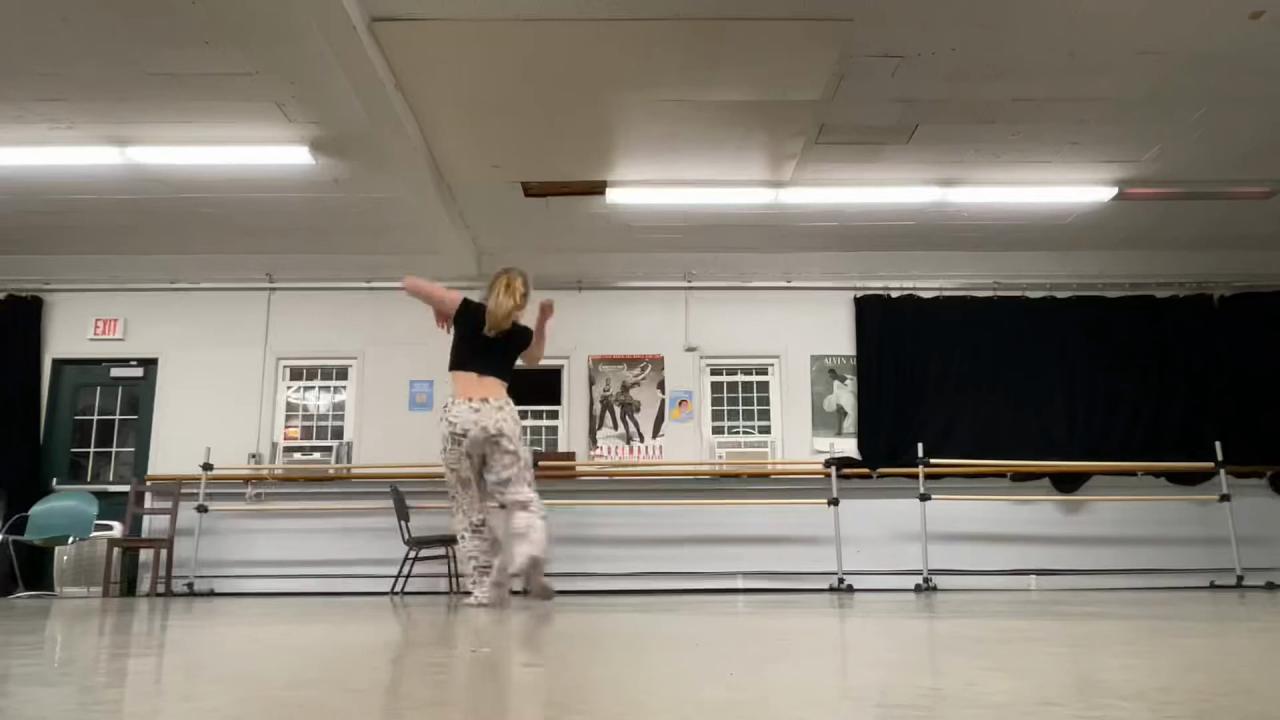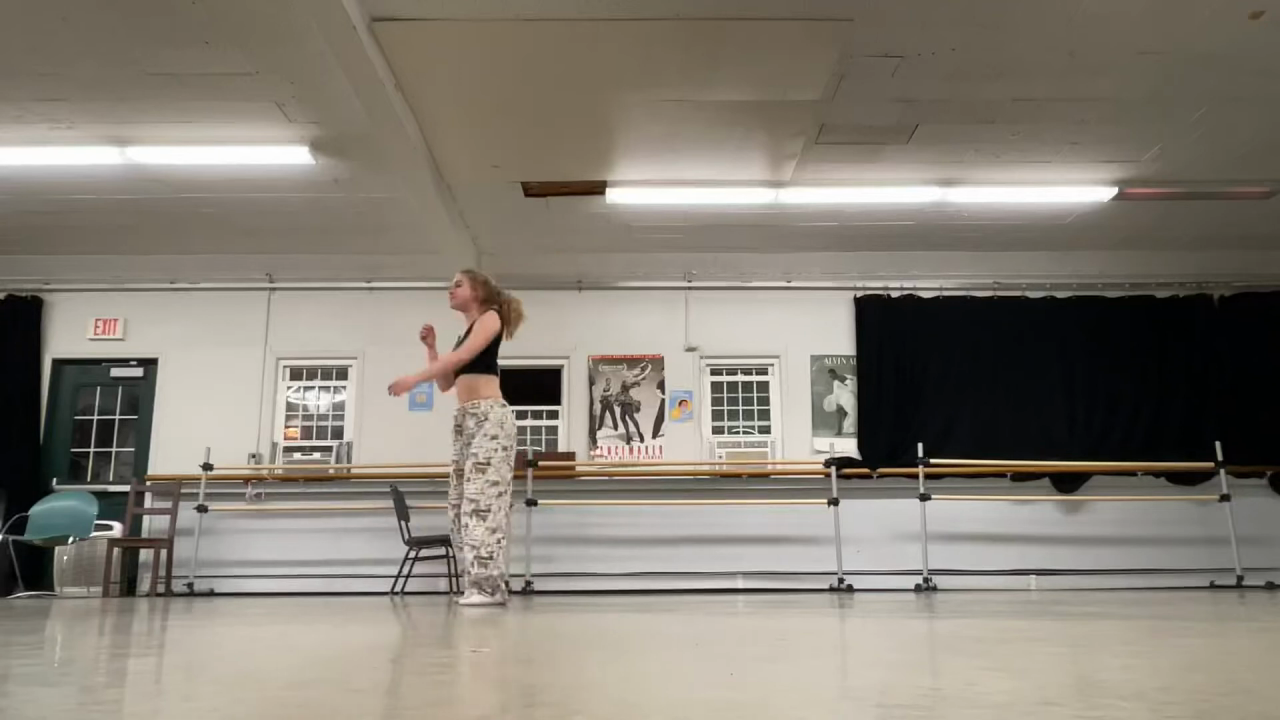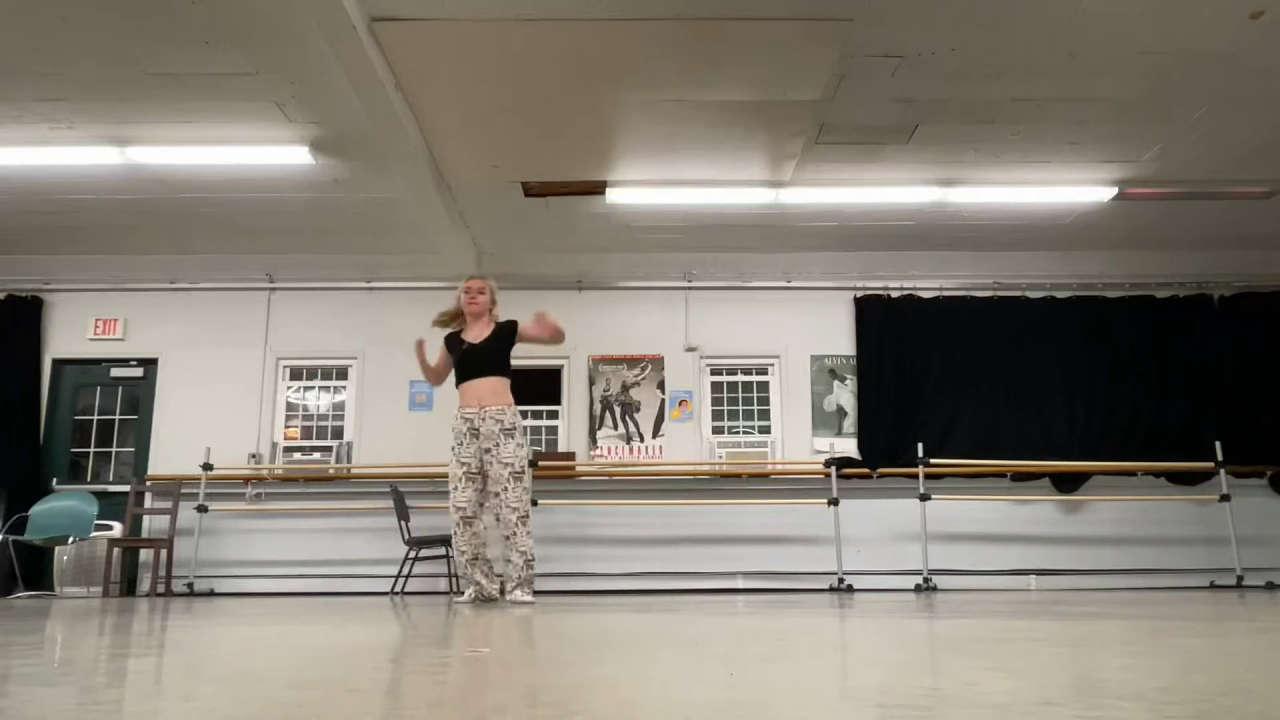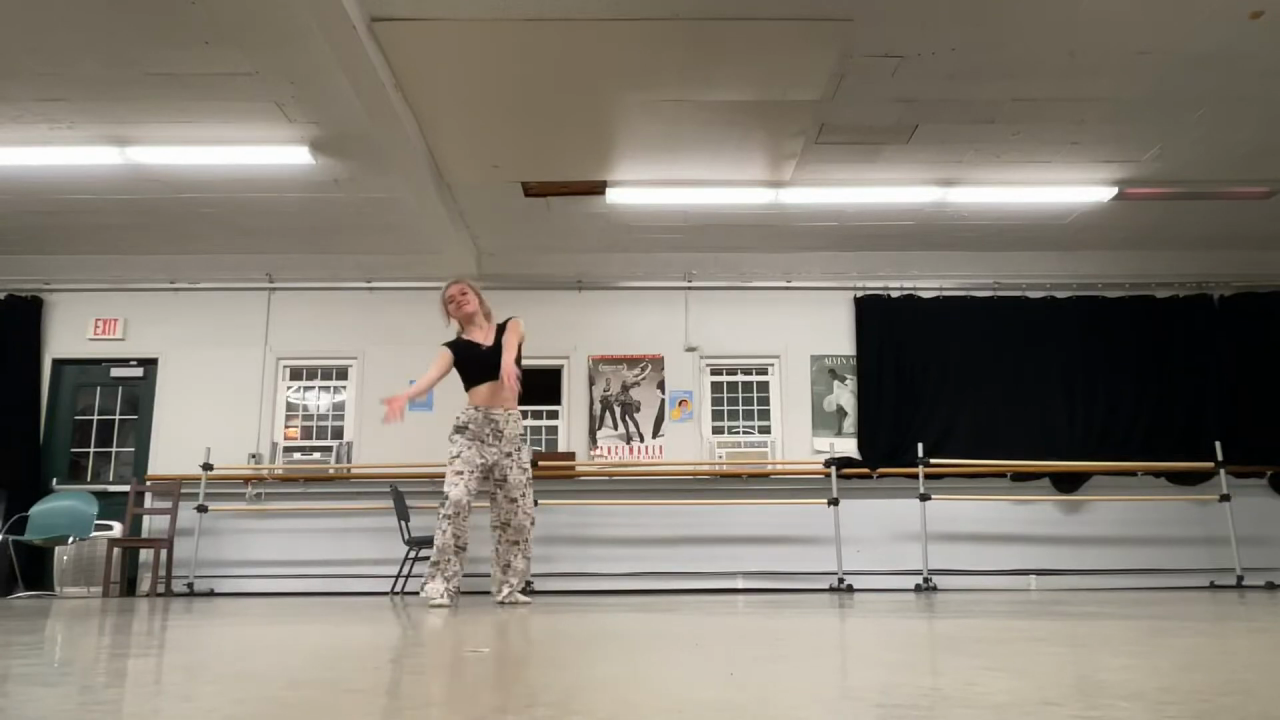
dt=0.5s
person 1, frame 1
left shoulder: (468, 311)
right shoulder: (522, 332)
left elbow: (411, 284)
right elbow: (535, 356)
left wrist: (439, 309)
right wrist: (543, 323)
left hip: (458, 415)
right hip: (500, 414)
left knee: (470, 507)
right knee: (520, 497)
left ankle: (483, 587)
right ankle: (527, 559)
person 1, frame 2
left shoulder: (490, 317)
right shoulder: (468, 332)
left elbow: (462, 355)
right elbow: (446, 384)
left wrist: (414, 378)
right wrist: (431, 347)
left hip: (489, 417)
right hip: (466, 420)
left knee: (484, 503)
right knee: (460, 506)
left ankle: (489, 586)
right ankle: (485, 584)
person 1, frame 3
left shoulder: (507, 330)
right shoulder: (452, 338)
left elbow: (556, 337)
right elbow: (436, 379)
left wrist: (548, 325)
right wrist: (422, 358)
left hip: (502, 424)
right hip: (465, 426)
left knee: (512, 508)
right knee: (465, 512)
left ankle: (518, 585)
right ankle: (480, 584)
person 1, frame 4
left shoulder: (510, 327)
right shoulder: (453, 348)
left elbow: (510, 348)
right elbow: (430, 377)
left wrist: (509, 364)
right wrist: (403, 398)
left hip: (508, 431)
right hip: (472, 429)
left knee: (517, 514)
right knee: (455, 500)
left ankle: (509, 587)
right ankle: (441, 586)
